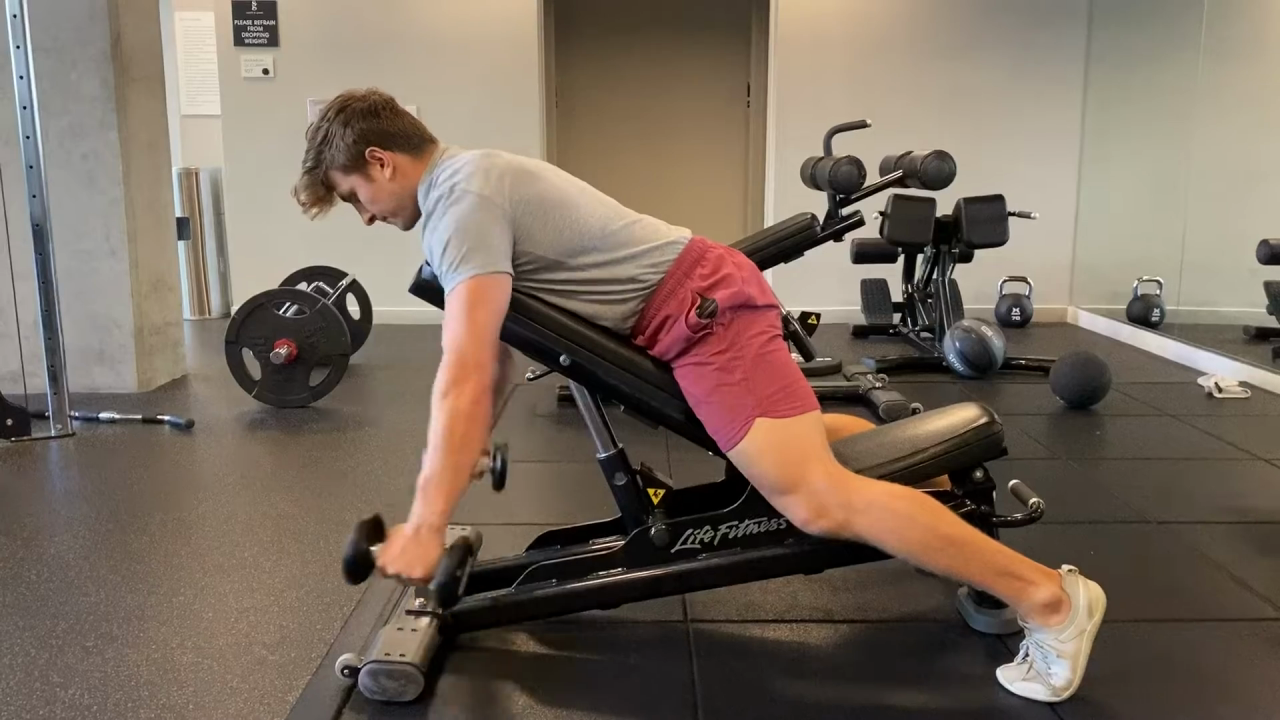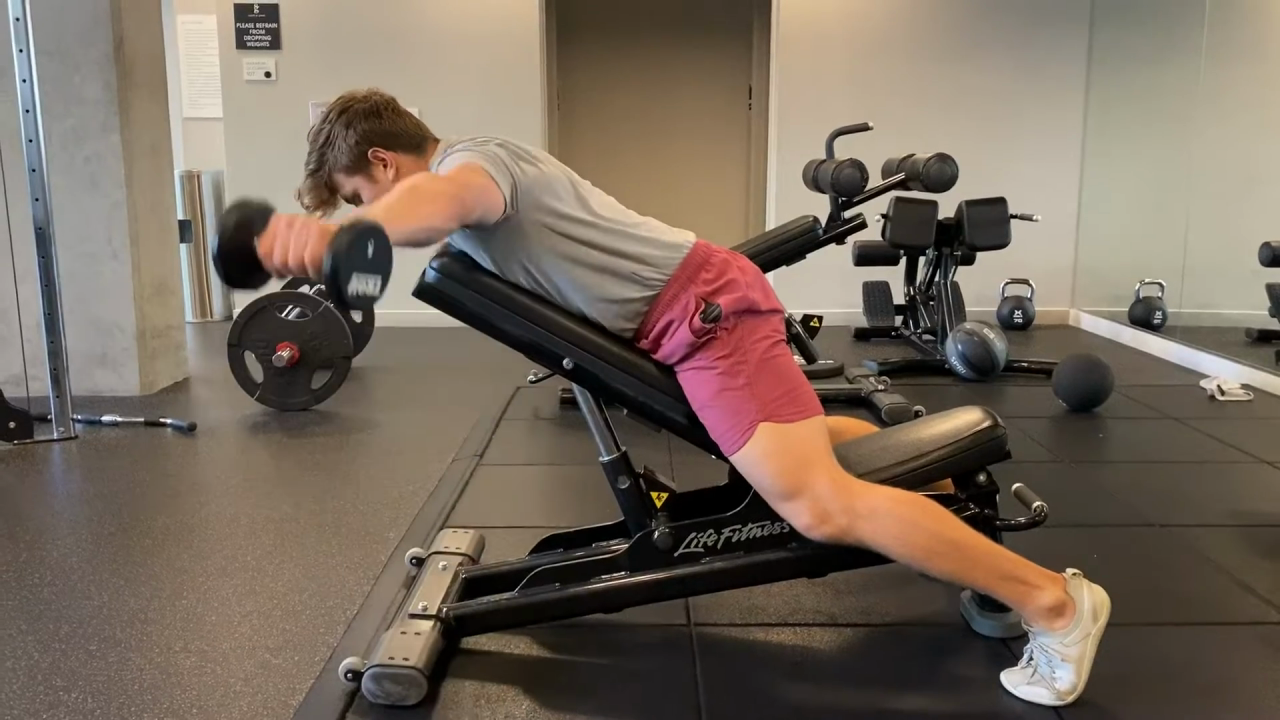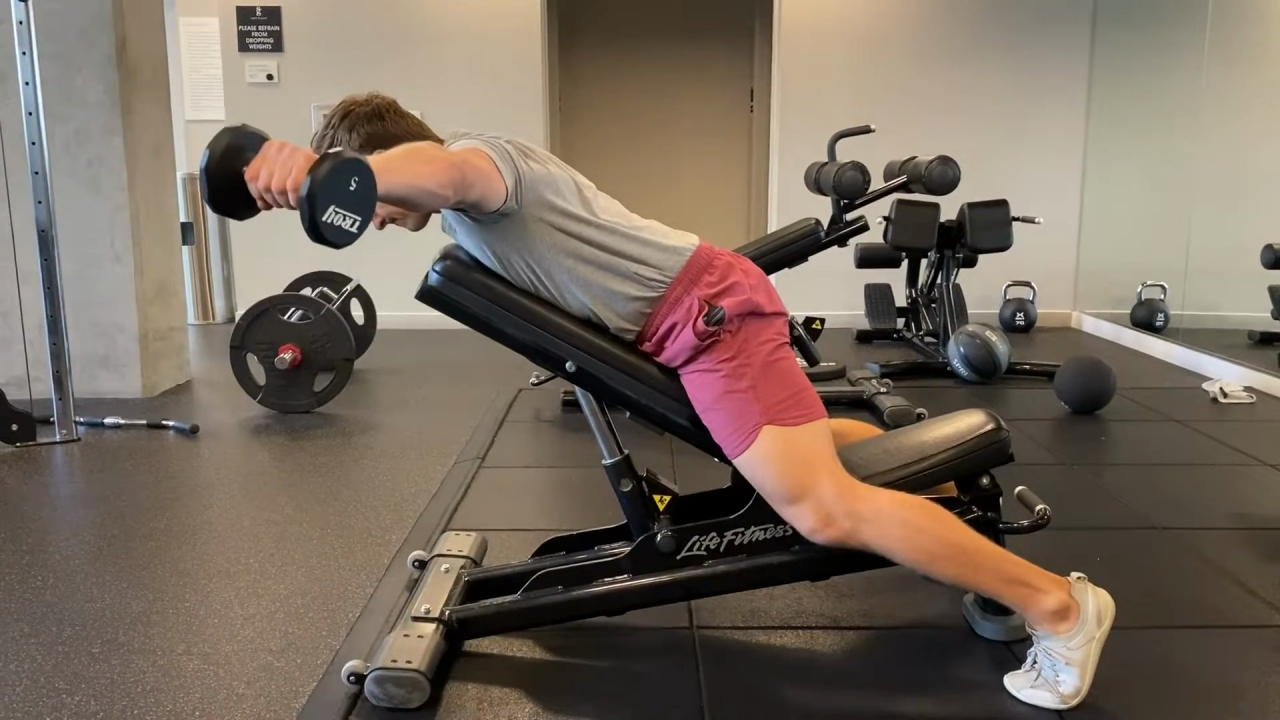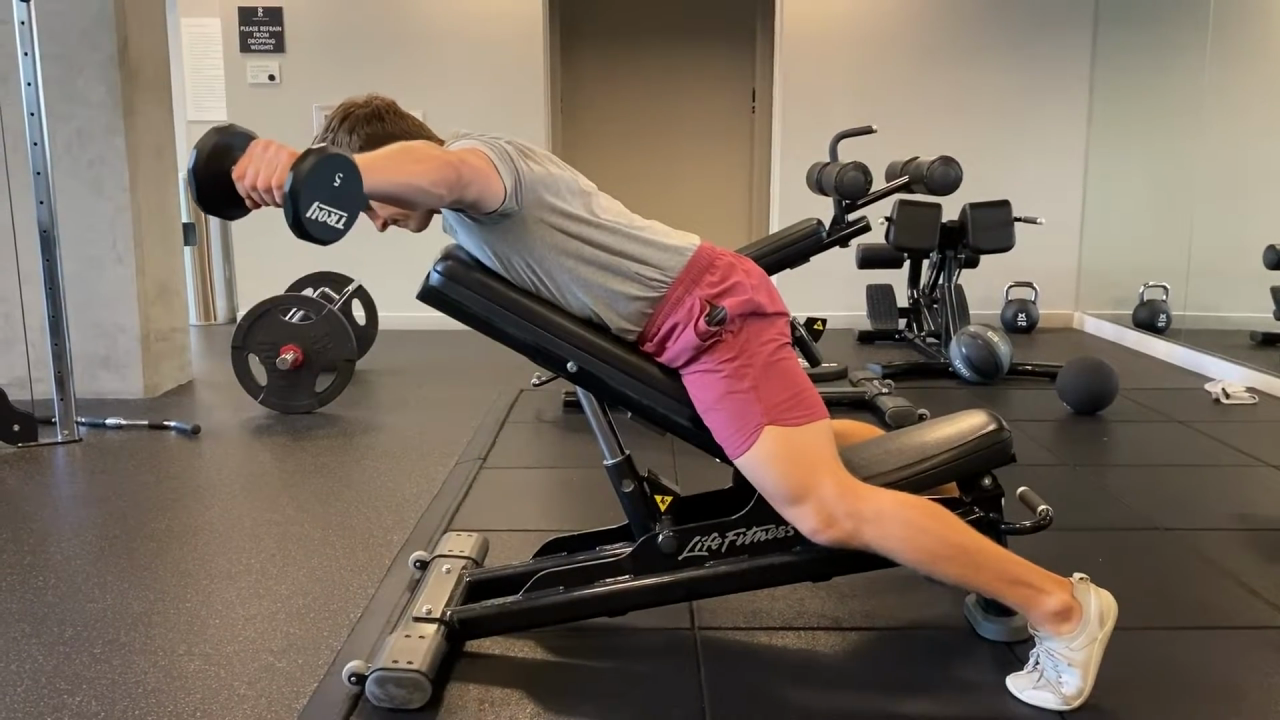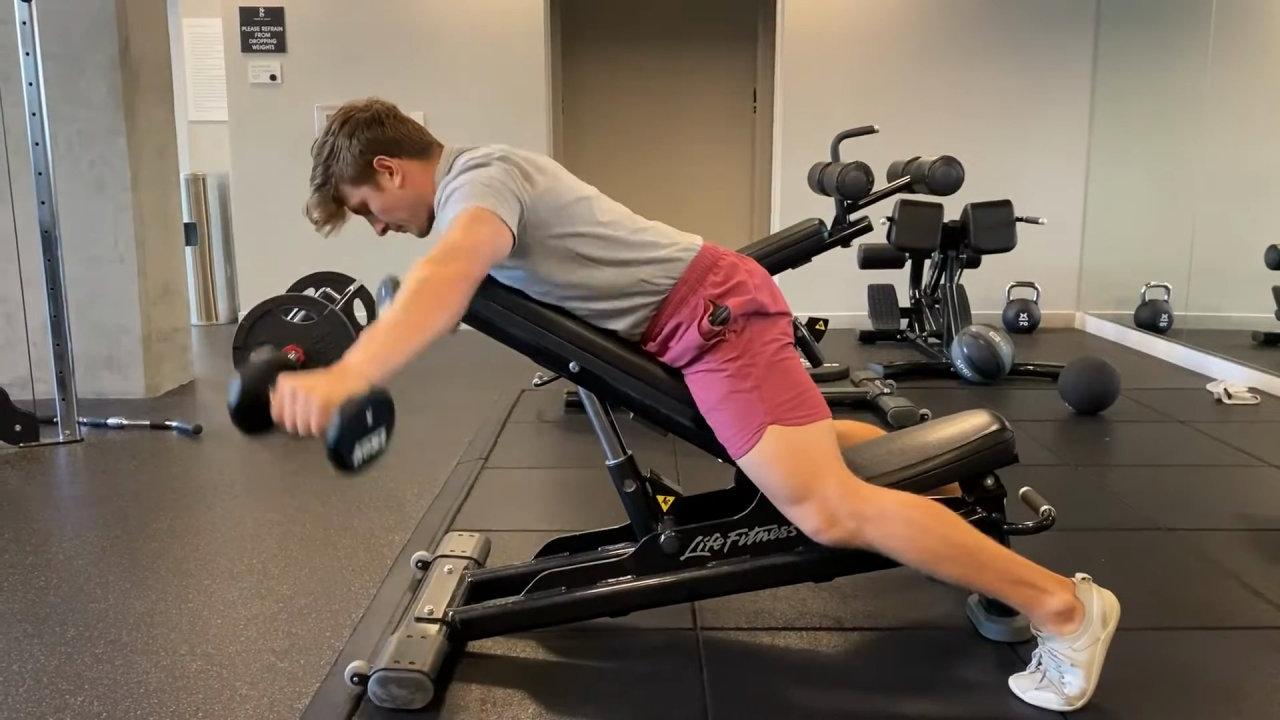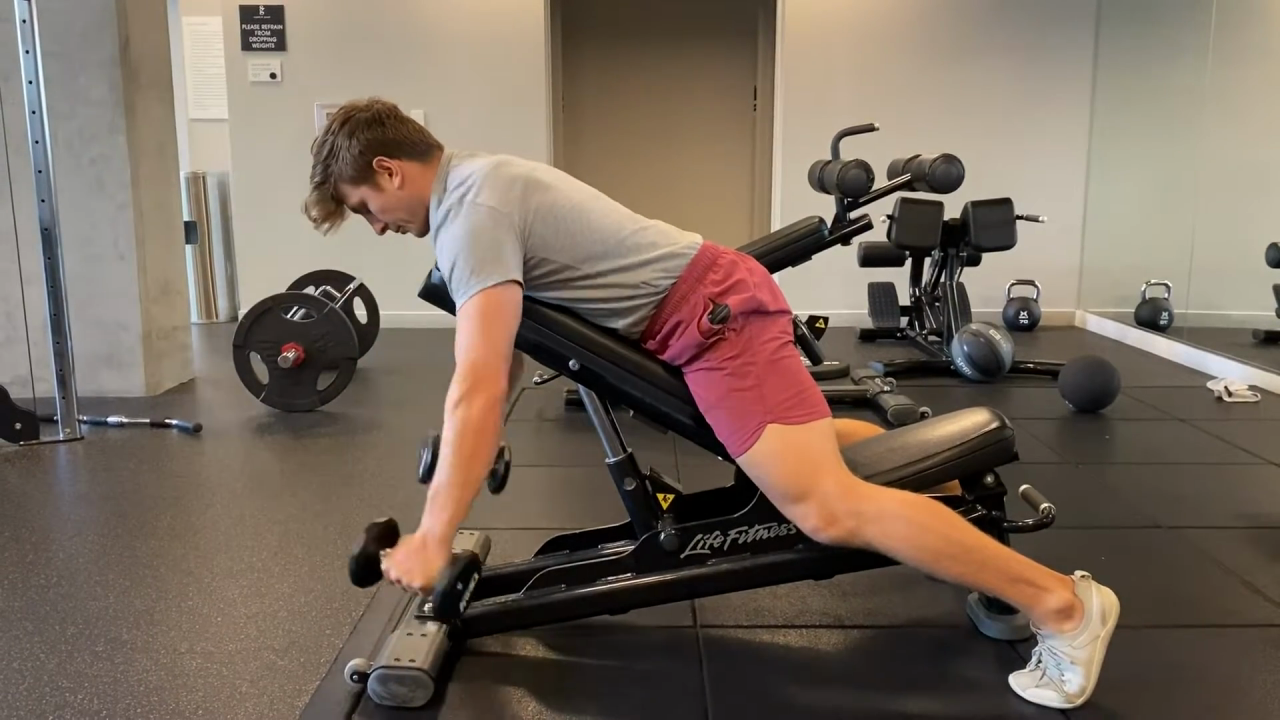
dt=0.5s
person 1, frame 1
left shoulder: (459, 201)
right shoulder: (471, 175)
left elbow: (463, 371)
right elbow: (489, 349)
left wrist: (425, 524)
right wrist: (479, 443)
left hip: (700, 308)
right hip: (697, 294)
left knee: (816, 503)
right knee: (796, 437)
left ankle: (1049, 599)
person 1, frame 2
left shoulder: (465, 162)
right shoulder: (468, 173)
left elbow: (439, 204)
left wrist: (334, 237)
left hip: (702, 308)
right hip: (694, 303)
left knee: (818, 505)
right knee: (804, 437)
left ankle: (1053, 600)
person 1, frame 3
left shoulder: (475, 153)
right shoulder: (473, 176)
left elbow: (435, 170)
left wrist: (326, 172)
left hip: (708, 311)
right hip: (696, 308)
left knee: (825, 510)
right knee: (805, 441)
left ankle: (1058, 604)
person 1, frame 4
left shoulder: (475, 154)
right shoulder: (473, 172)
left elbow: (433, 170)
left hip: (707, 311)
right hip: (695, 310)
left knee: (825, 510)
right knee: (807, 443)
left ankle: (1060, 605)
person 1, frame 5
left shoulder: (474, 184)
right shoulder: (476, 175)
left elbow: (445, 276)
right elbow: (455, 280)
left wrist: (342, 378)
left hip: (712, 312)
right hip: (706, 305)
left knee: (827, 509)
right knee: (810, 442)
left ankle: (1062, 604)
person 1, frame 6
left shoulder: (471, 212)
right shoulder: (479, 179)
left elbow: (476, 387)
right elbow: (500, 354)
left wrist: (432, 539)
right wrist: (475, 440)
left hip: (712, 313)
right hip: (707, 300)
left knee: (826, 509)
right knee: (808, 441)
left ankle: (1062, 604)
